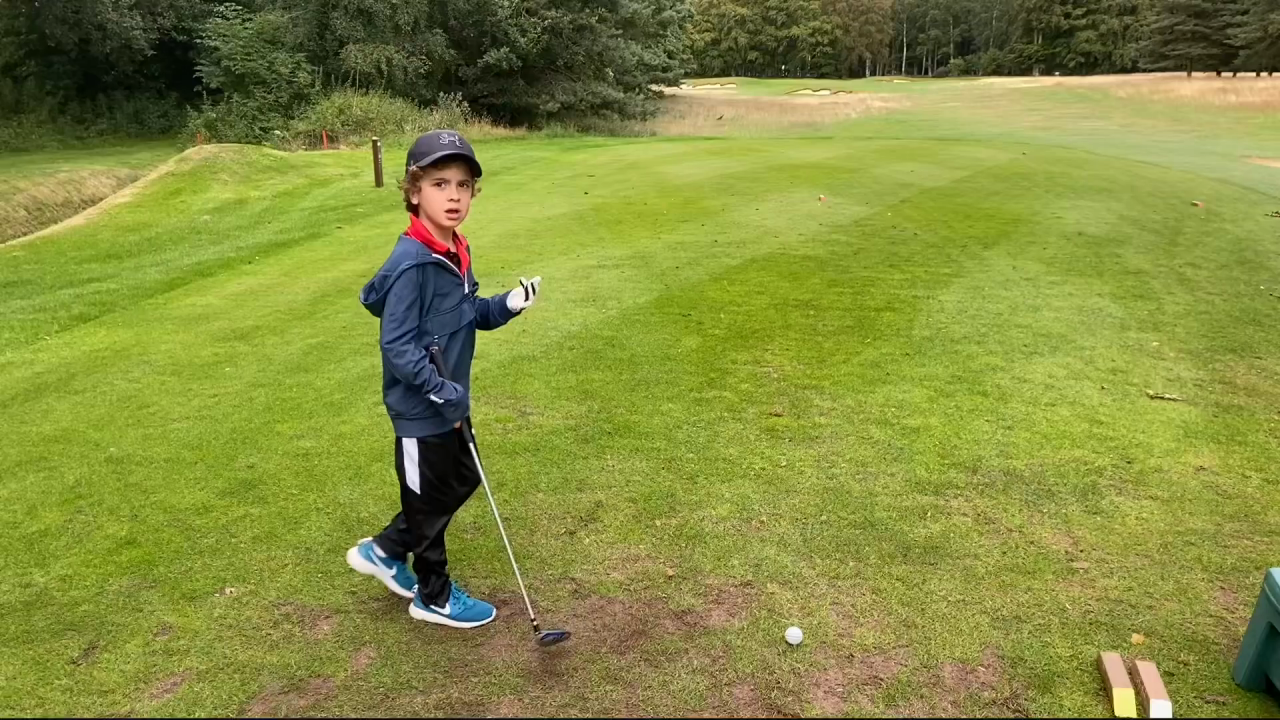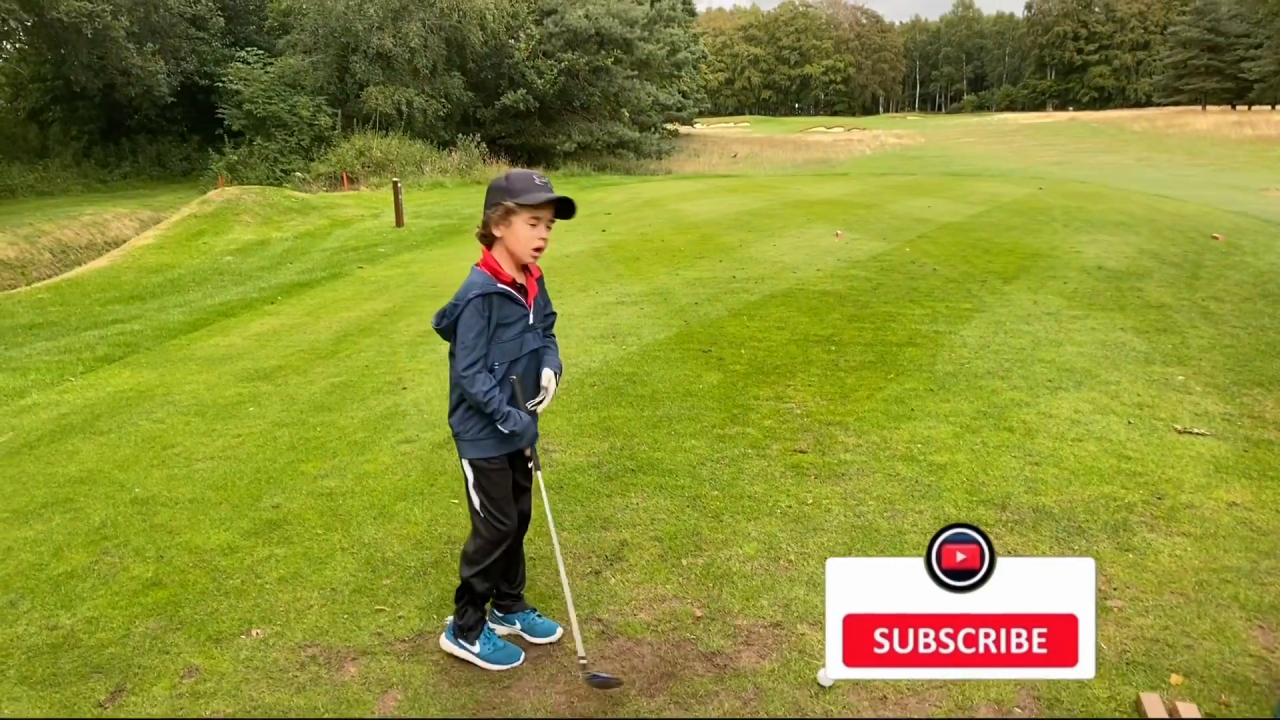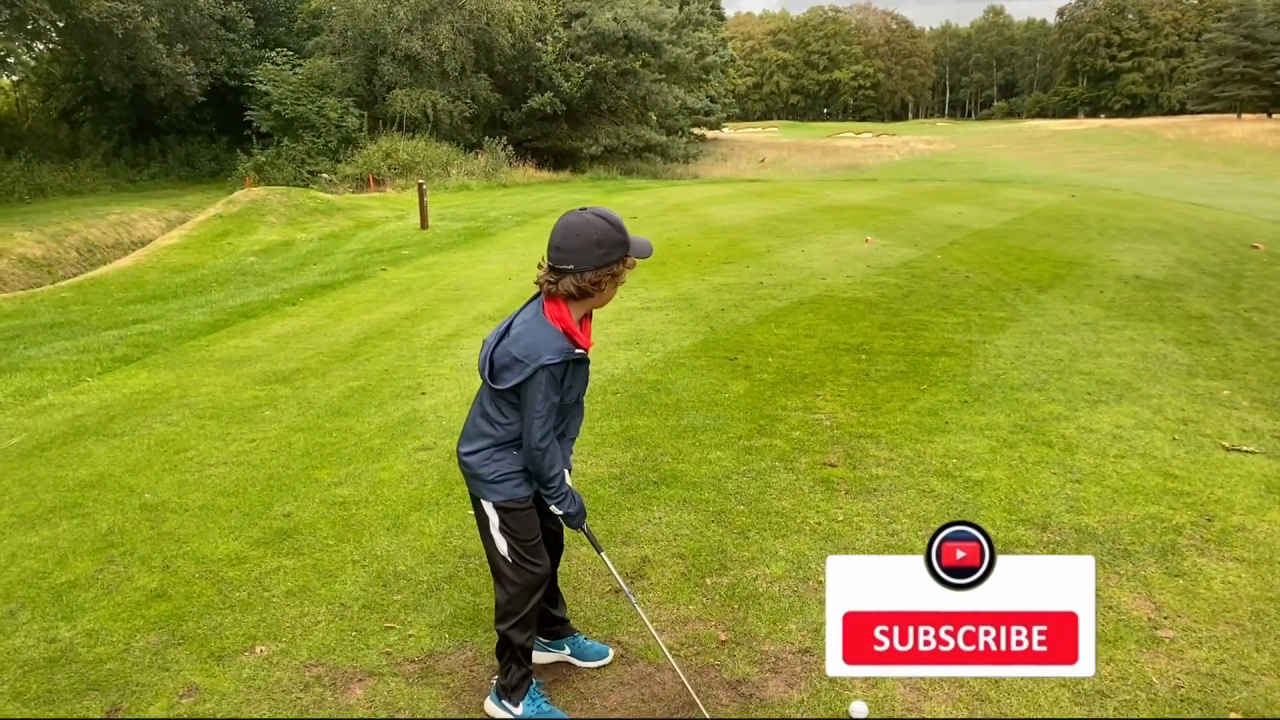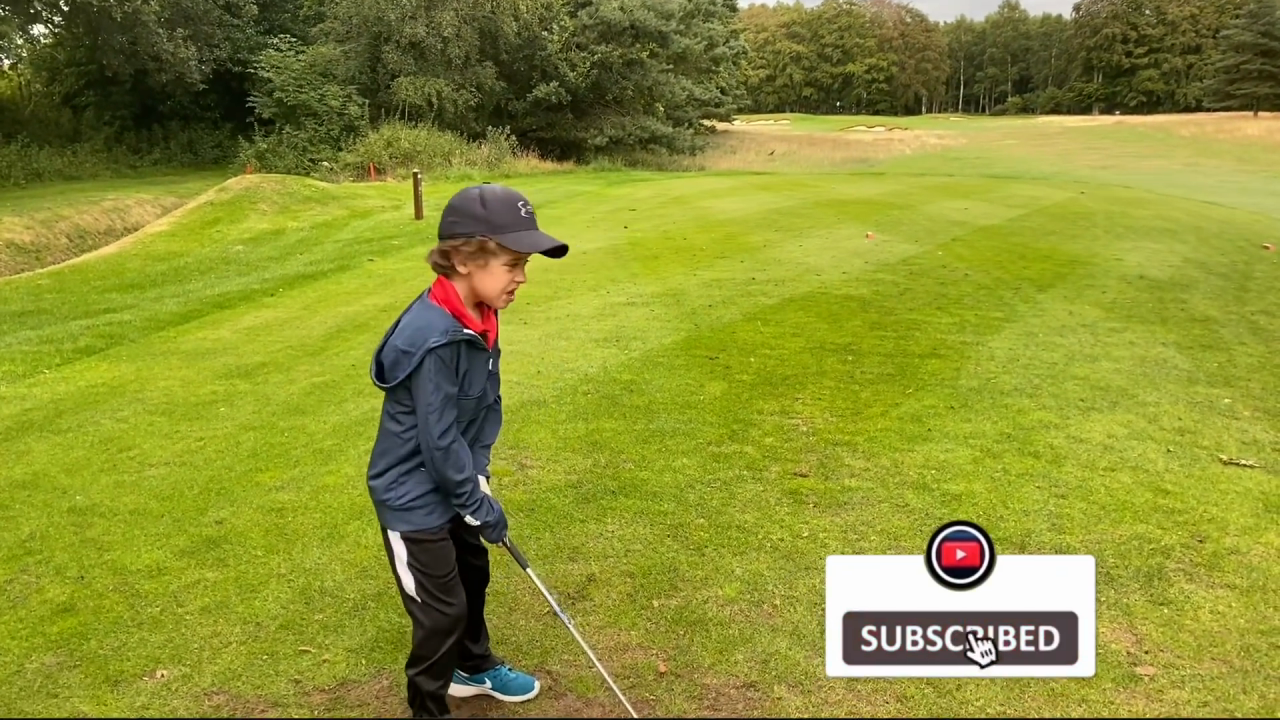
dt=1s
person 1, frame 1
left shoulder: (455, 251)
right shoulder: (410, 265)
right elbow: (397, 347)
left wrist: (506, 305)
right wrist: (443, 392)
left hip: (448, 399)
right hip: (422, 409)
left knee: (459, 484)
right knee: (432, 501)
left ankle: (383, 552)
right ankle: (433, 596)
person 1, frame 2
left shoulder: (532, 281)
right shoulder: (480, 294)
left elbow: (545, 334)
right elbow: (469, 374)
left wrist: (550, 368)
right wrist: (511, 420)
left hip: (514, 424)
right hip: (484, 434)
left knee: (517, 520)
right knee: (495, 527)
left ankle: (509, 607)
right ankle: (466, 630)
person 1, frame 3
left shoulder: (565, 316)
right shoulder: (544, 351)
left elbow: (569, 406)
right elbow: (538, 438)
left wrist: (563, 469)
right wrist: (561, 494)
left hip: (524, 460)
right hip: (499, 469)
left knee: (548, 544)
right knee: (525, 572)
left ankle: (552, 635)
person 1, frame 4
left shoulder: (479, 318)
right shoulder: (431, 339)
left elbow: (487, 406)
right elbow: (439, 440)
left wrist: (479, 479)
right wrist: (478, 504)
left hip: (453, 486)
right hip: (415, 496)
left knee: (472, 576)
right knee: (441, 609)
left ankle: (474, 667)
